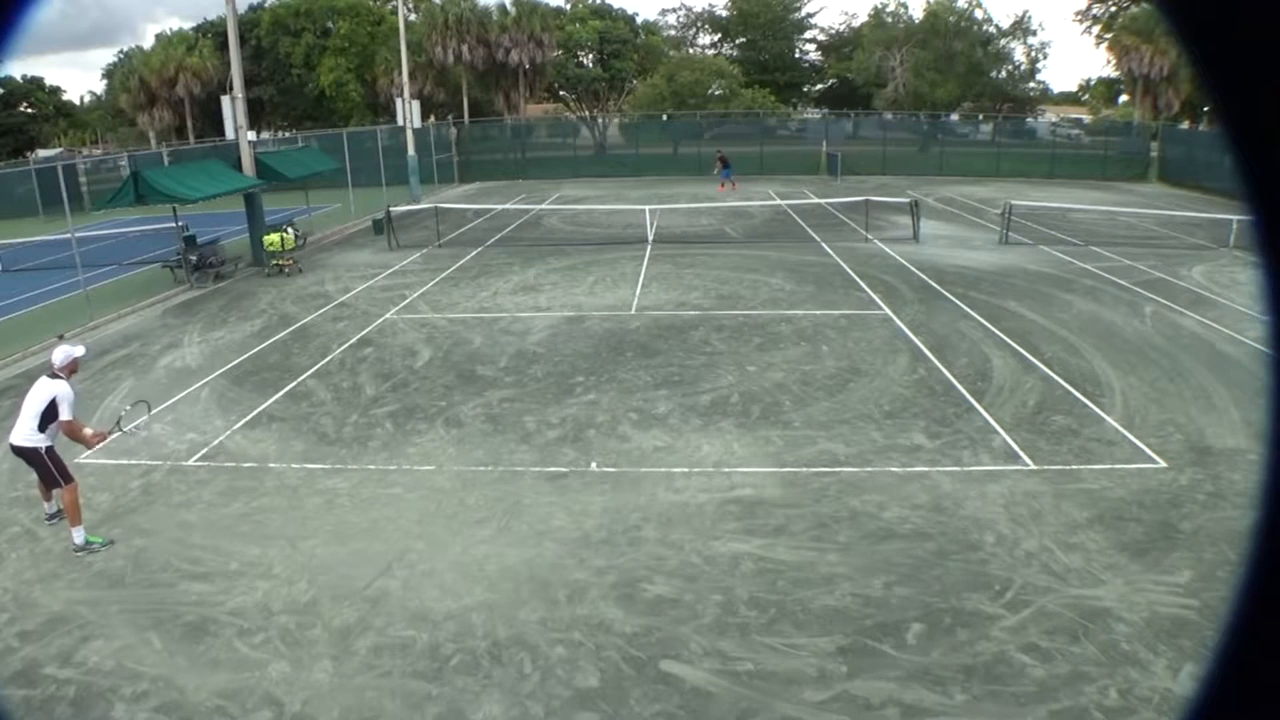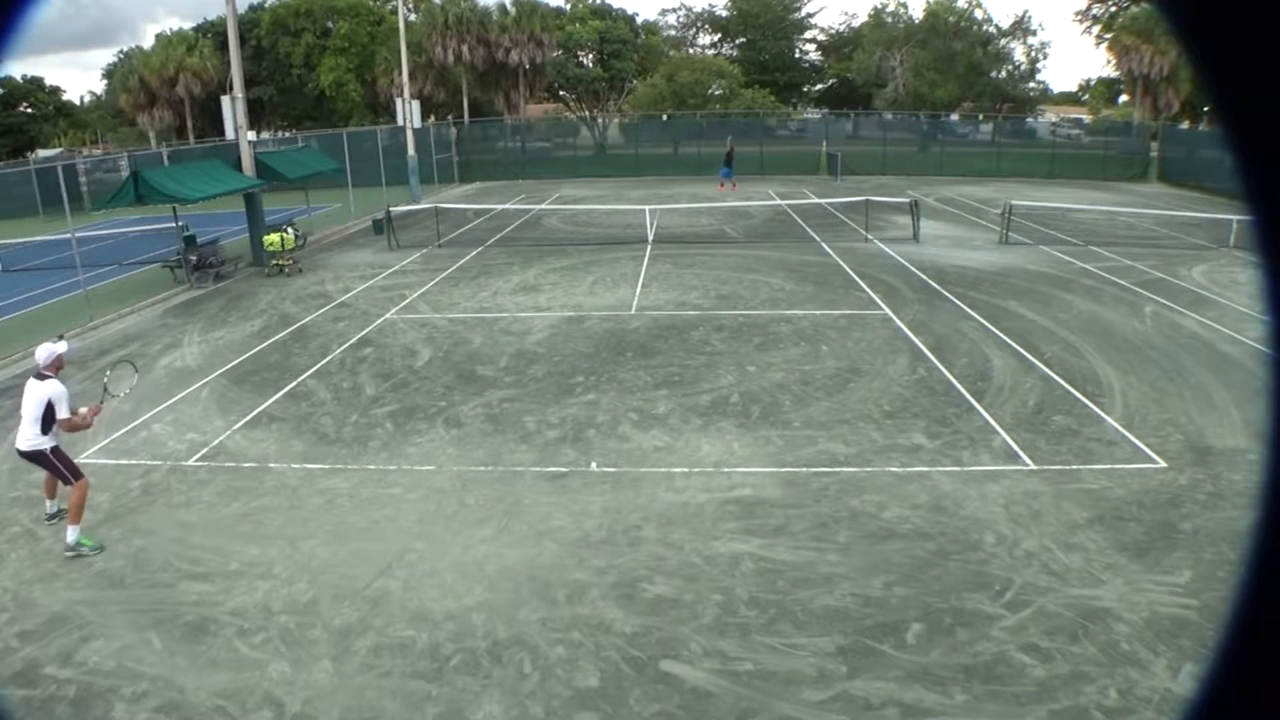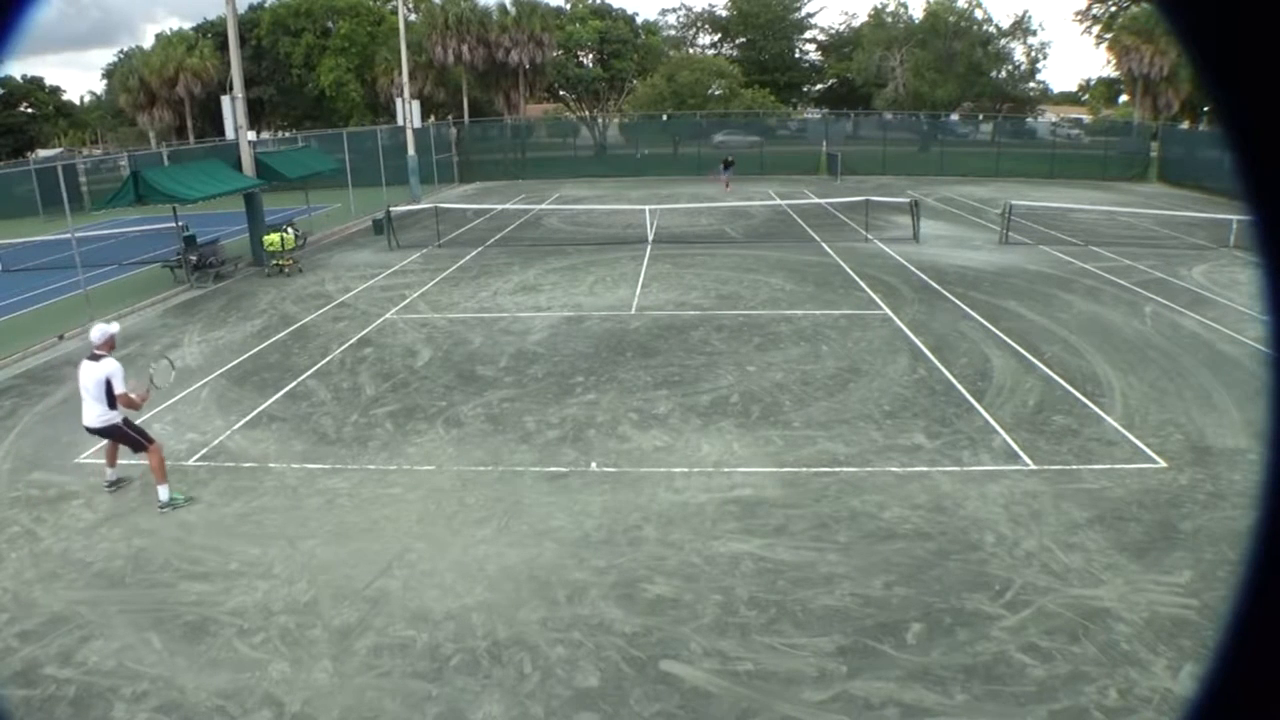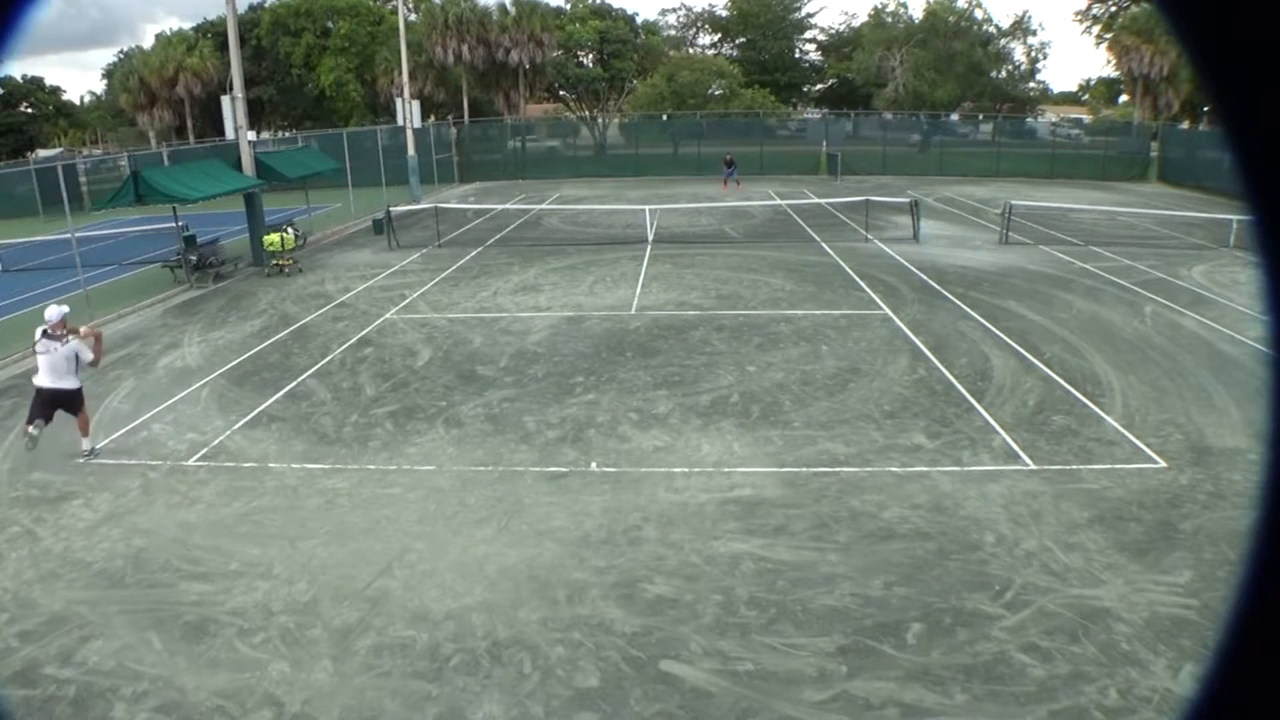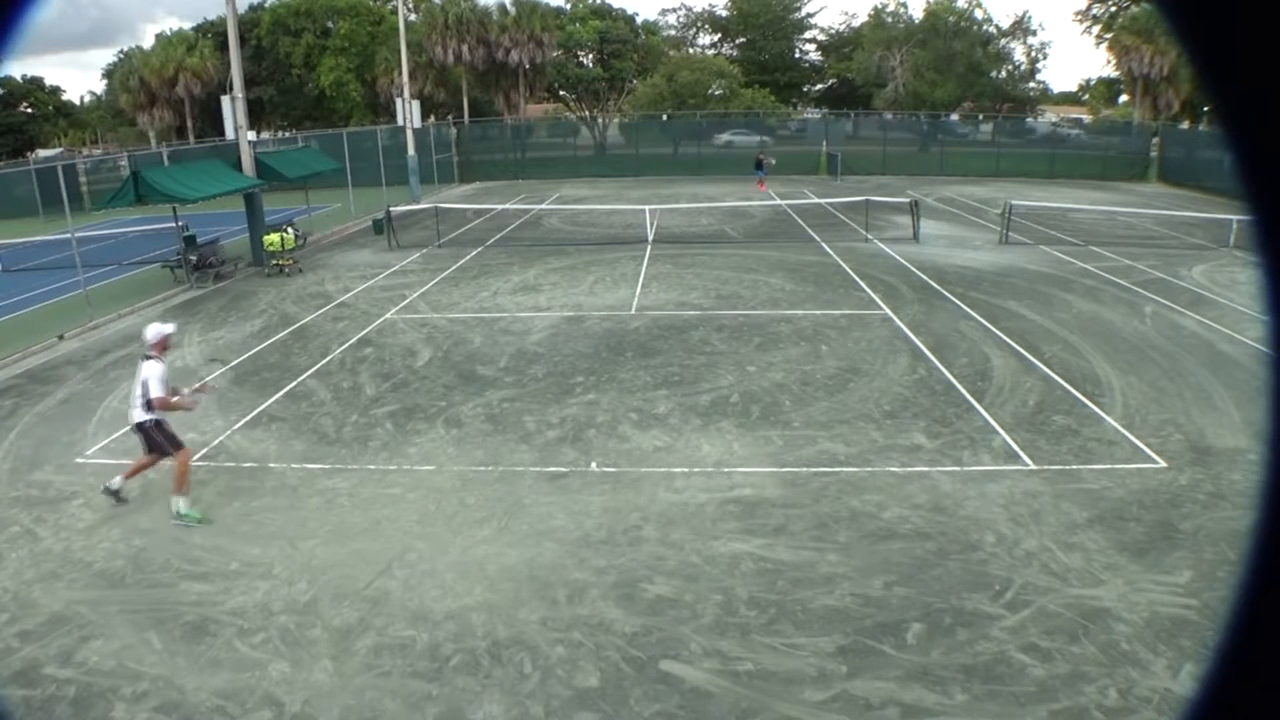
dt=1s
person 1, frame 1
left shoulder: (46, 381)
right shoulder: (63, 389)
left elbow: (66, 419)
right elbow: (67, 429)
left wrist: (88, 432)
right wrist: (88, 442)
left hip: (18, 440)
right hip: (34, 444)
left knee: (45, 473)
right knee: (69, 487)
left ankle: (51, 511)
right ankle: (80, 541)
person 1, frame 2
left shoulder: (33, 381)
right shoulder: (56, 388)
right elbow: (67, 426)
left wrist: (82, 412)
right wrist: (86, 423)
left hip: (24, 444)
right hip: (40, 447)
left knee: (55, 468)
right knee: (80, 484)
left ankle: (51, 511)
right ankle: (73, 541)
person 1, frame 3
left shoulder: (84, 364)
right shoulder: (112, 365)
right elbow: (123, 400)
left wrist: (132, 395)
right wrist: (139, 403)
left hip: (90, 423)
right hip: (108, 422)
left knee: (114, 438)
right knee: (154, 449)
left ankle: (111, 479)
right ankle: (165, 498)
person 1, frame 4
left shoulder: (39, 334)
right shoulder: (74, 343)
right elbow: (94, 362)
left wrist: (79, 331)
right wrist: (98, 339)
left hip: (44, 389)
right hip: (70, 389)
left knee: (32, 425)
right knee: (80, 411)
left ankle: (34, 430)
right ankle: (87, 447)
person 1, frame 5
left shoulder: (151, 361)
right shoulder: (155, 367)
left elbow: (163, 391)
right elbow: (159, 402)
left wrist: (190, 391)
right wrist: (184, 405)
left hip: (147, 419)
right hip: (148, 421)
left knee: (155, 456)
right knee: (183, 455)
left ankle: (114, 486)
right ankle: (182, 510)
